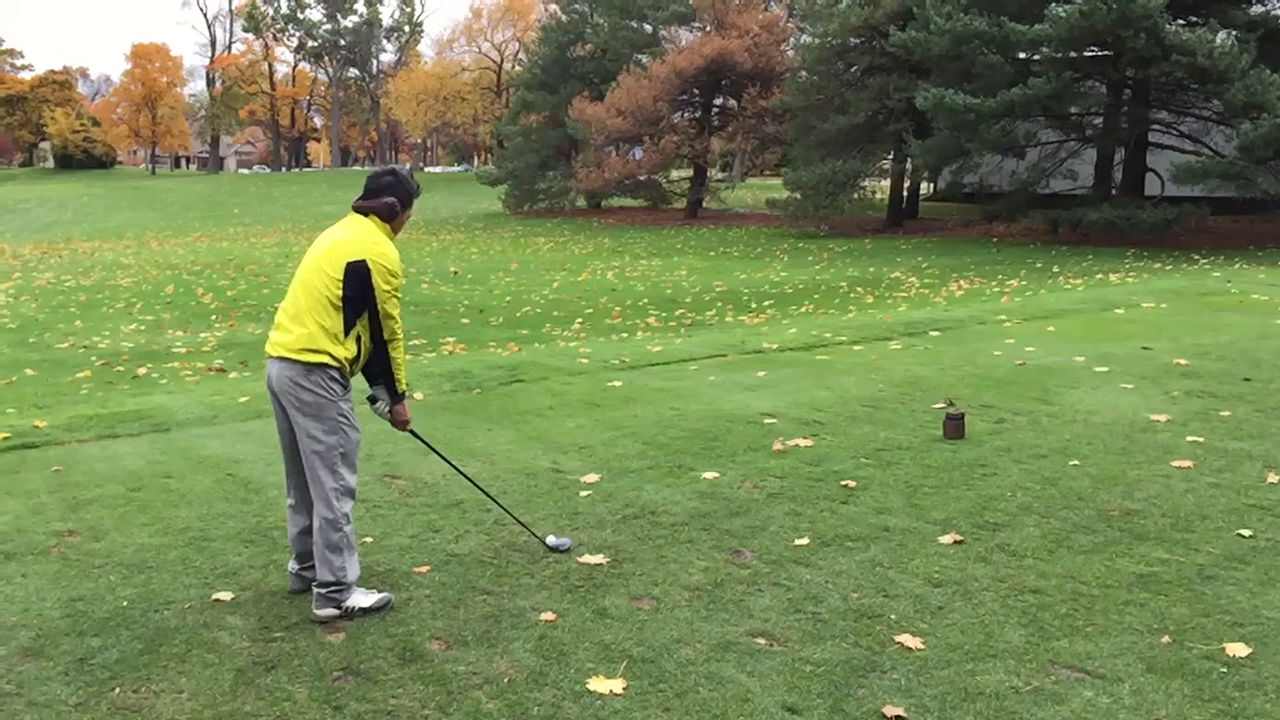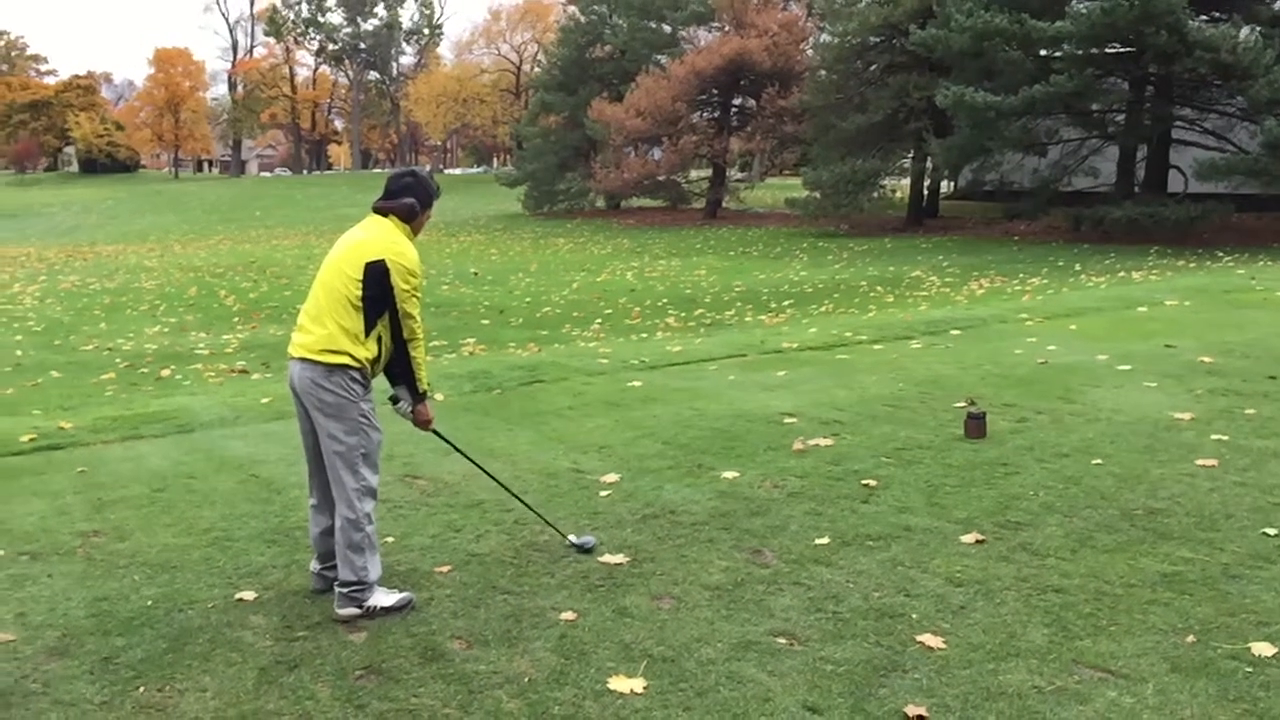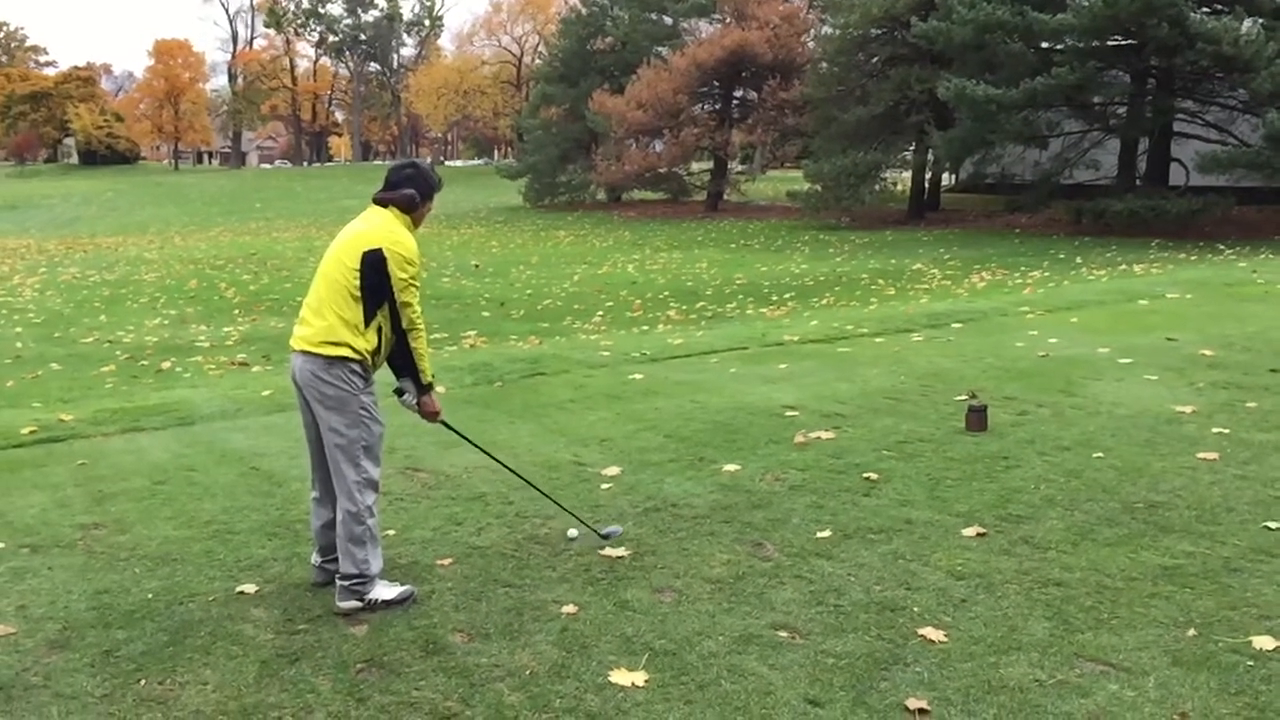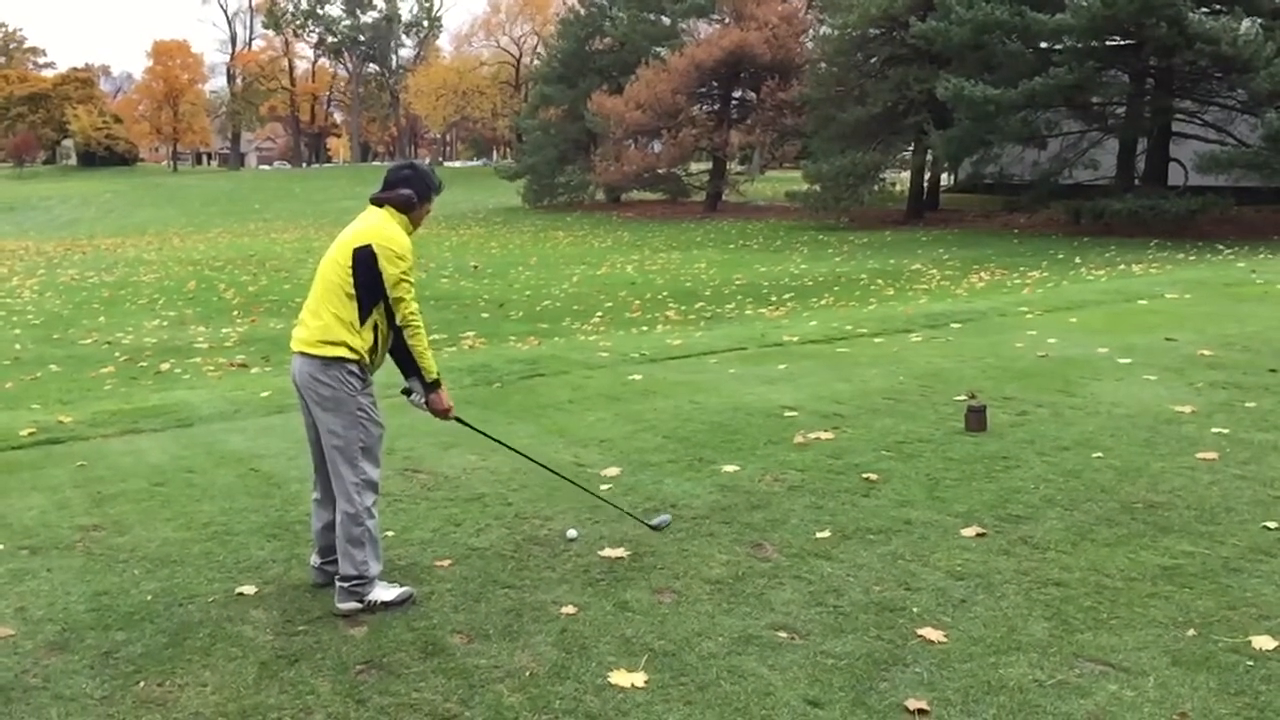
dt=1s
person 1, frame 1
left shoulder: (341, 233)
right shoulder: (378, 252)
right elbow: (384, 330)
left wrist: (376, 387)
right wrist: (396, 396)
left hip: (282, 362)
right hip: (314, 372)
left knee: (305, 478)
right knee: (333, 484)
left ankle: (306, 565)
right ankle: (334, 591)
person 1, frame 2
left shoulder: (362, 234)
right shoulder: (398, 252)
right elbow: (405, 330)
left wrist: (400, 388)
right wrist: (418, 396)
left hip: (305, 363)
right hip: (336, 372)
left knee: (328, 478)
right knee: (355, 484)
left ankle: (328, 566)
right ankle: (357, 590)
person 1, frame 3
left shoulder: (366, 225)
right shoulder: (397, 241)
right elbow: (406, 321)
left wrist: (405, 381)
right wrist: (424, 387)
left hip: (308, 356)
right hip: (338, 364)
left knee: (330, 472)
right knee: (357, 477)
left ankle: (329, 559)
right ankle: (358, 584)
person 1, frame 4
left shoulder: (368, 227)
right shoulder: (390, 239)
left elbow: (384, 317)
right elbow: (405, 319)
left wrist: (415, 381)
right wrist: (432, 383)
left hip: (310, 358)
right hip: (337, 365)
left knee: (332, 471)
right knee: (357, 478)
left ankle: (328, 561)
right ankle: (357, 585)
